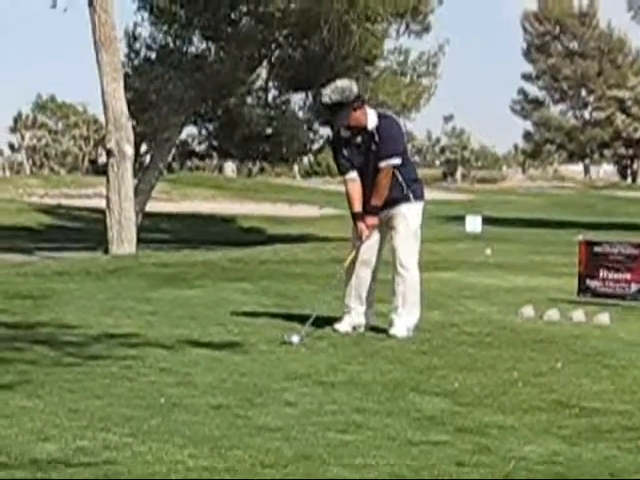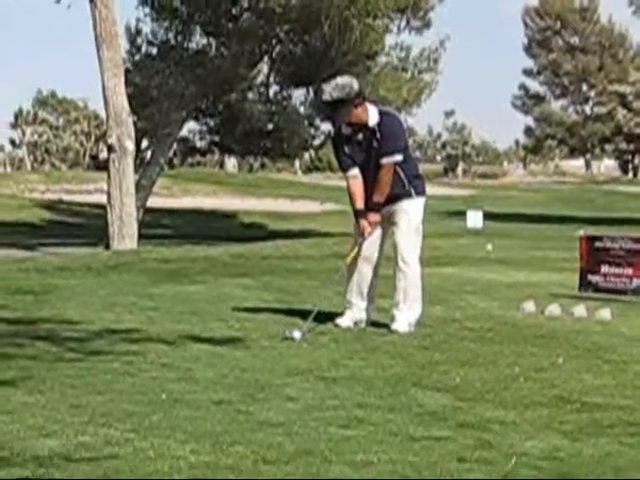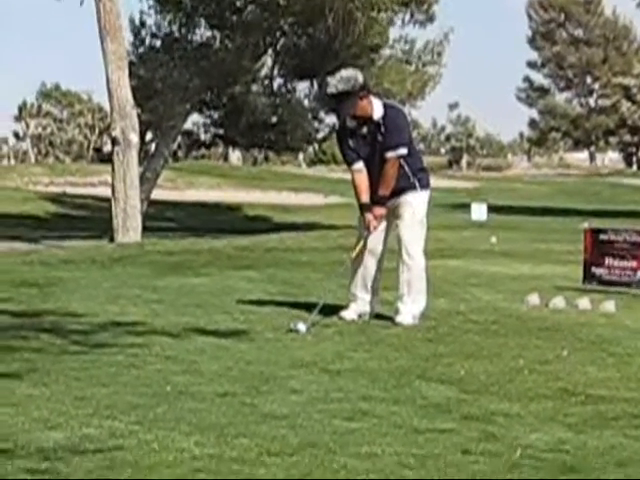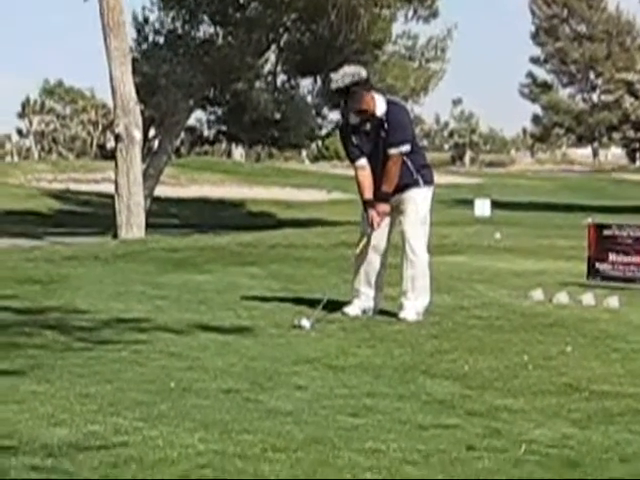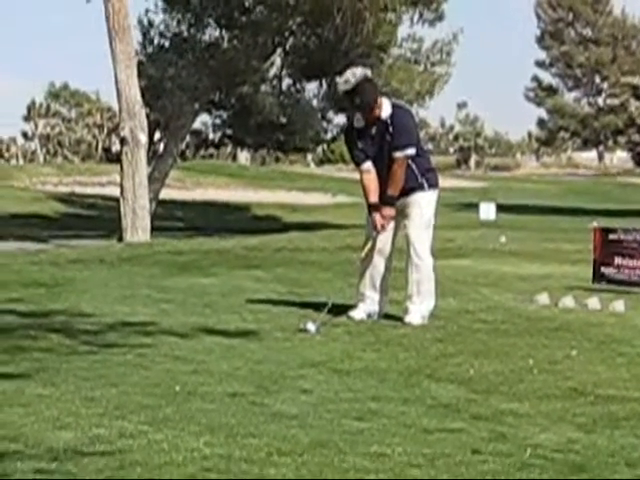
dt=0.2s
person 1, frame 1
left shoulder: (387, 125)
right shoulder: (340, 138)
left elbow: (386, 172)
right elbow: (351, 179)
left wrist: (373, 211)
right wrist: (359, 216)
left hip: (404, 200)
right hip: (370, 207)
left knee: (404, 260)
right knee: (361, 259)
left ankle: (404, 320)
right ankle: (355, 316)
person 1, frame 2
left shoulder: (388, 122)
right shoulder: (341, 136)
left elbow: (387, 169)
right elbow: (353, 176)
left wrist: (375, 208)
right wrist: (361, 214)
left hip: (405, 197)
right hip: (371, 202)
left knee: (406, 255)
right knee: (362, 255)
left ankle: (405, 315)
right ankle: (356, 311)
person 1, frame 3
left shoulder: (392, 116)
right shoulder: (346, 129)
left elbow: (392, 163)
right elbow: (358, 170)
left wrist: (380, 202)
right wrist: (366, 207)
left hip: (410, 189)
right hip: (376, 195)
left knee: (410, 247)
right knee: (367, 247)
left ankle: (410, 308)
right ankle: (361, 304)
person 1, frame 4
left shoulder: (395, 112)
right shoulder: (348, 126)
left elbow: (395, 159)
right elbow: (361, 167)
left wrist: (384, 199)
right wrist: (370, 204)
left hip: (413, 185)
right hip: (379, 191)
left knee: (413, 243)
right knee: (370, 242)
left ankle: (414, 304)
right ankle: (365, 299)
person 1, frame 5
left shoulder: (400, 115)
right shoulder: (353, 130)
left elbow: (400, 163)
right elbow: (366, 171)
left wrist: (389, 203)
right wrist: (375, 208)
left hip: (418, 189)
right hip: (384, 195)
left knee: (418, 246)
right knee: (375, 246)
left ankle: (419, 308)
right ankle: (369, 304)
